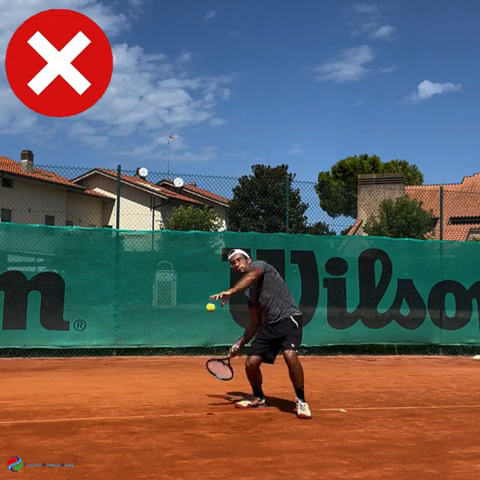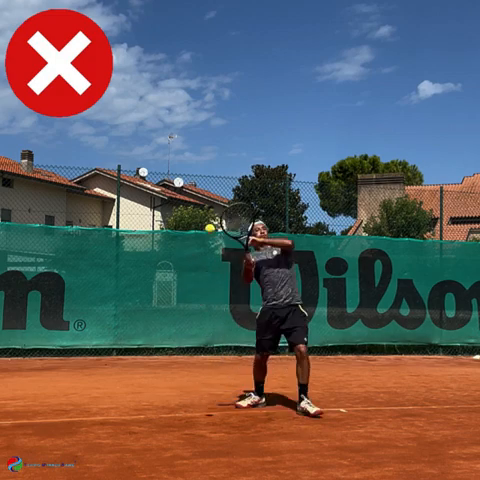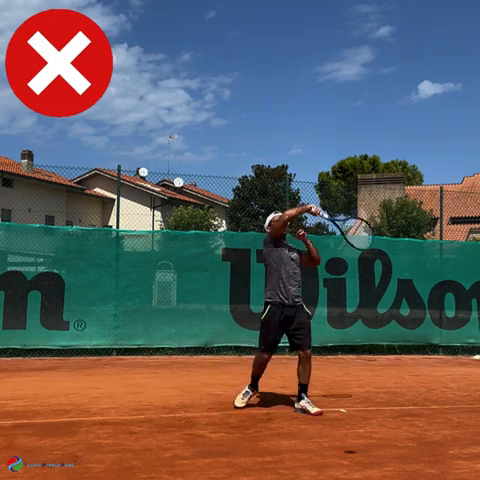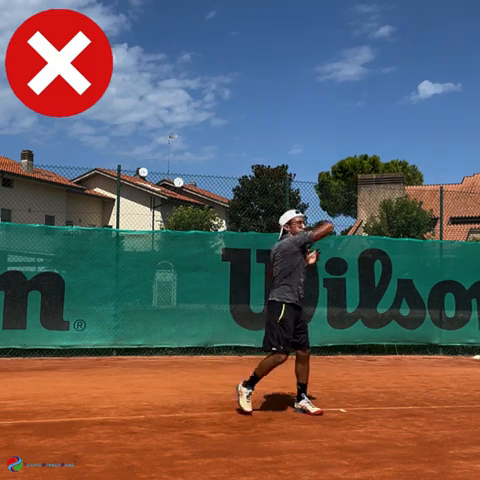
dt=0.2s
person 1, frame 1
left shoulder: (259, 268)
right shoulder: (247, 291)
left elbow: (251, 277)
right elbow: (255, 321)
left wrist: (230, 292)
right wrist: (240, 343)
left hip: (289, 319)
right hip: (269, 324)
left knee: (290, 355)
right knee: (251, 362)
left ankle: (301, 401)
right ankle: (258, 397)
person 1, frame 2
left shoulder: (281, 249)
right shoulder: (252, 257)
left elbow: (288, 243)
right elbow: (247, 279)
left wrist: (264, 240)
right wrist: (247, 261)
left hip: (293, 308)
right hip: (269, 311)
left knee: (302, 350)
right knee: (261, 356)
left ankle: (303, 400)
right ankle: (258, 395)
person 1, frame 3
left shoulder: (293, 249)
right shoulder: (270, 243)
left elbow: (315, 261)
right elbow: (283, 216)
left wrist: (305, 239)
right wrist: (306, 208)
left hip: (297, 308)
right hip: (274, 307)
left knee: (305, 353)
right knee: (265, 354)
left ankle: (302, 399)
right ankle: (251, 387)
person 1, frame 4
left shoulder: (283, 246)
right shoulder: (295, 241)
right elbow: (328, 226)
left wrist: (307, 263)
right wrist: (311, 236)
left hip: (295, 307)
right hip: (280, 306)
left knee: (303, 353)
right knee: (278, 355)
left ankle: (302, 399)
right ankle: (246, 387)
